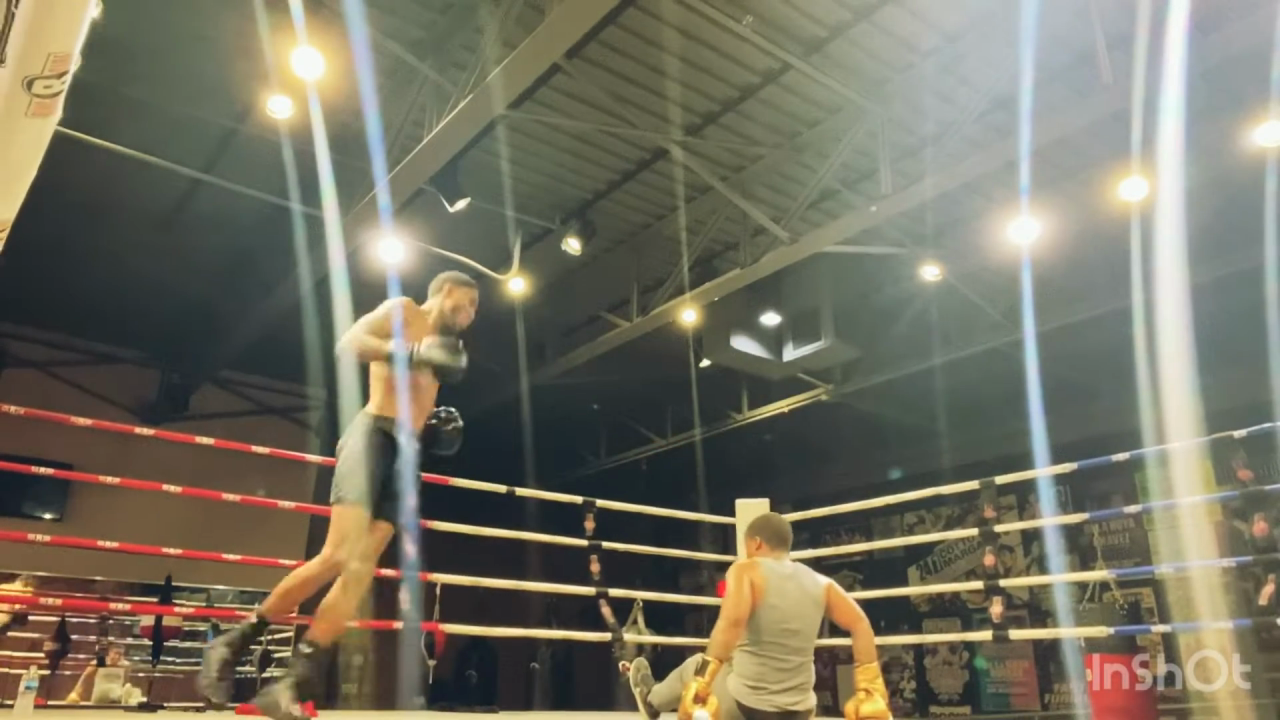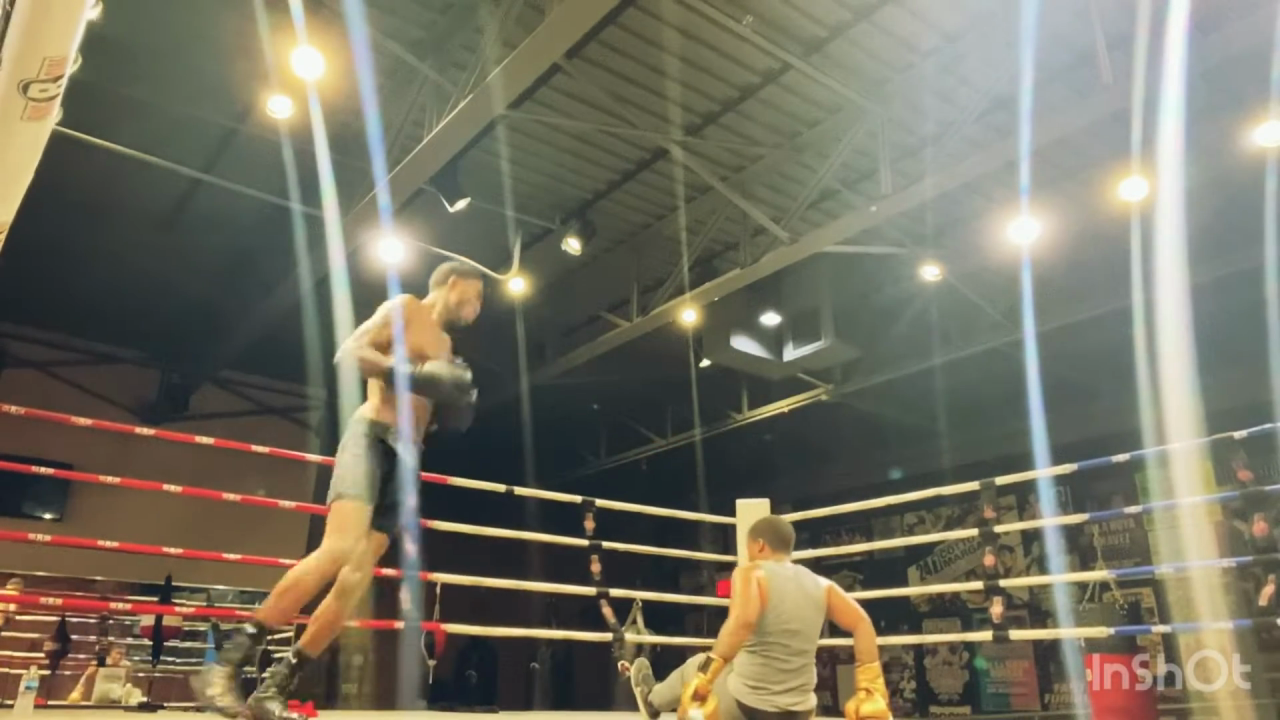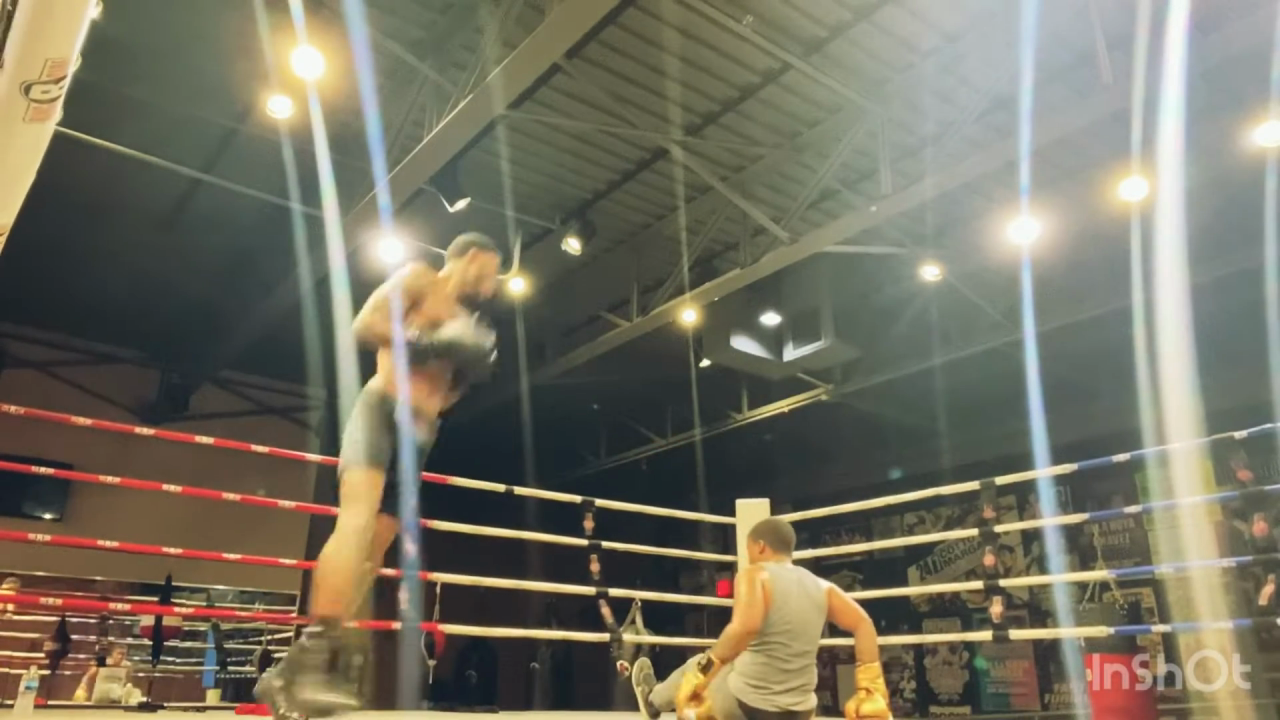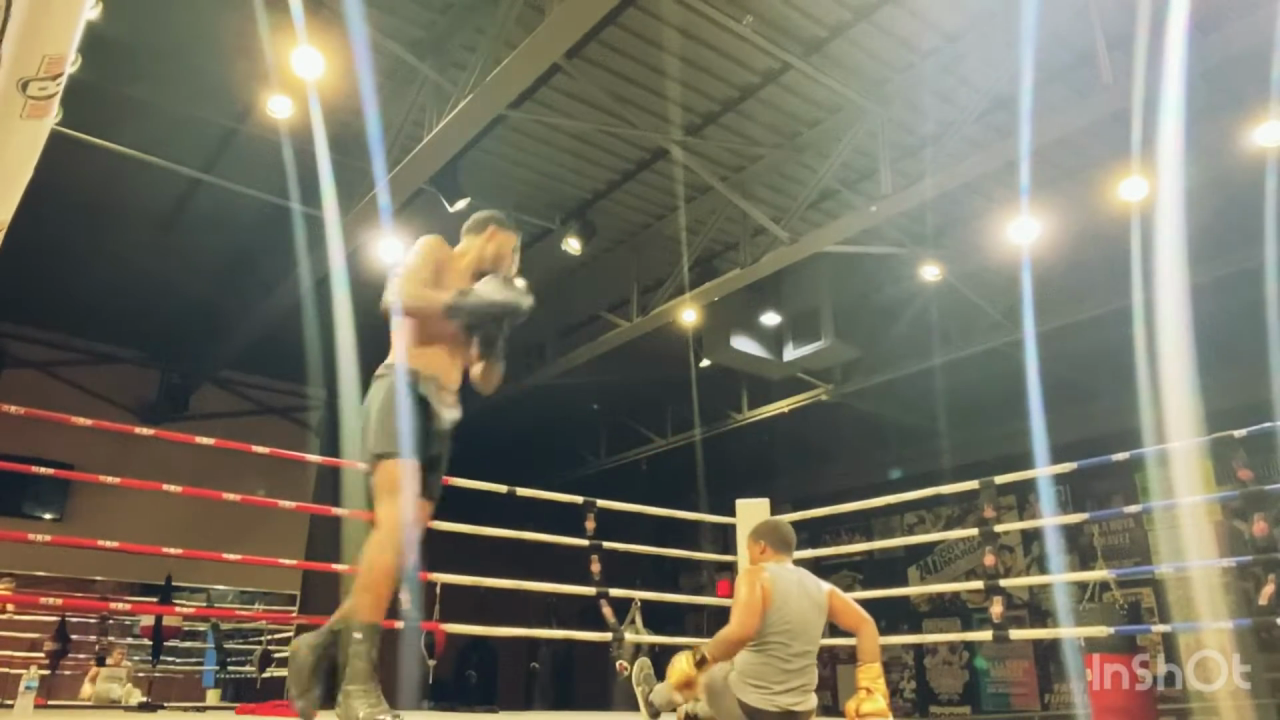
dt=0.1s
person 1, frame 1
left shoulder: (441, 349)
right shoulder: (402, 310)
right elbow: (348, 343)
left wrist: (438, 419)
right wrist: (416, 356)
left hip: (404, 455)
right hip: (372, 437)
left knee: (360, 570)
right knee: (338, 555)
left ankle: (292, 682)
right ankle: (234, 643)
person 1, frame 2
left shoulder: (442, 345)
right shoulder: (404, 309)
right elbow: (348, 354)
left wrist: (446, 408)
right wrist: (414, 374)
left hip: (400, 458)
right hip: (370, 438)
left knee: (356, 578)
right knee: (338, 550)
right ankle: (229, 660)
person 1, frame 3
left shoulder: (457, 315)
right shoulder: (415, 278)
right elbow: (363, 326)
left wrist: (471, 358)
right wrist: (426, 340)
left hip: (417, 435)
right hip: (379, 410)
left knee: (364, 562)
right knee: (358, 520)
left ankle: (292, 674)
right ankle: (310, 665)
person 1, frame 4
left shoulder: (482, 294)
right shoulder: (433, 252)
left elbow: (485, 383)
right elbow: (398, 298)
left wrist: (495, 337)
right wrist: (470, 303)
left hip: (438, 416)
right hip: (402, 392)
left knee: (400, 548)
right knee: (395, 521)
left ankle: (320, 647)
right ankle: (361, 677)
person 2, frame 1
left shoulder: (746, 570)
right shoulder: (819, 583)
left elbow: (732, 620)
right elbow: (860, 625)
left wrist: (700, 681)
right wrist: (870, 689)
left knee: (696, 666)
person 2, frame 2
left shoulder: (752, 573)
right shoulder: (821, 585)
left elbow: (742, 622)
right elbow: (862, 626)
left wrist: (702, 678)
right wrist: (871, 690)
left knee: (697, 666)
person 2, frame 3
left shoulder: (755, 575)
right shoulder: (820, 587)
left elbow: (745, 626)
right elbow: (863, 625)
left wrist: (702, 671)
right wrist: (871, 689)
left knee: (695, 672)
person 2, frame 4
left shoulder: (755, 576)
right shoulder: (821, 588)
left elbow: (741, 632)
right elbow: (866, 626)
left wrist: (695, 662)
right wrist: (872, 690)
left knee: (689, 672)
